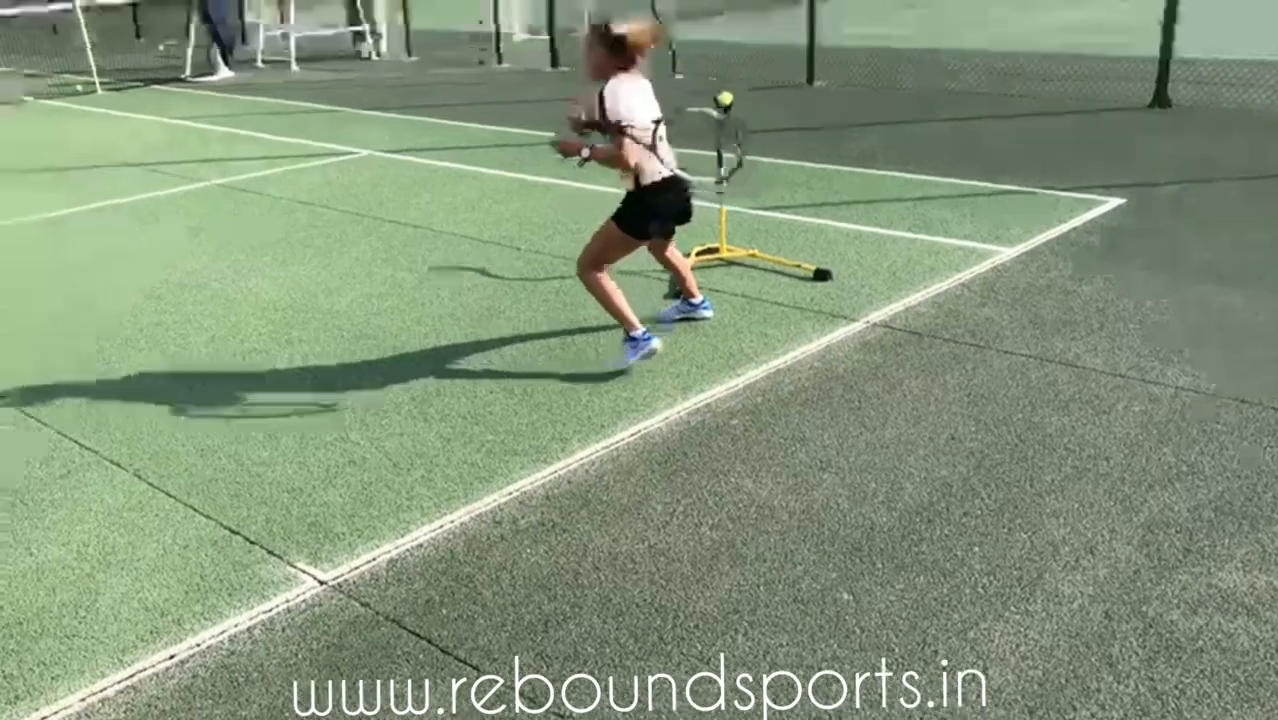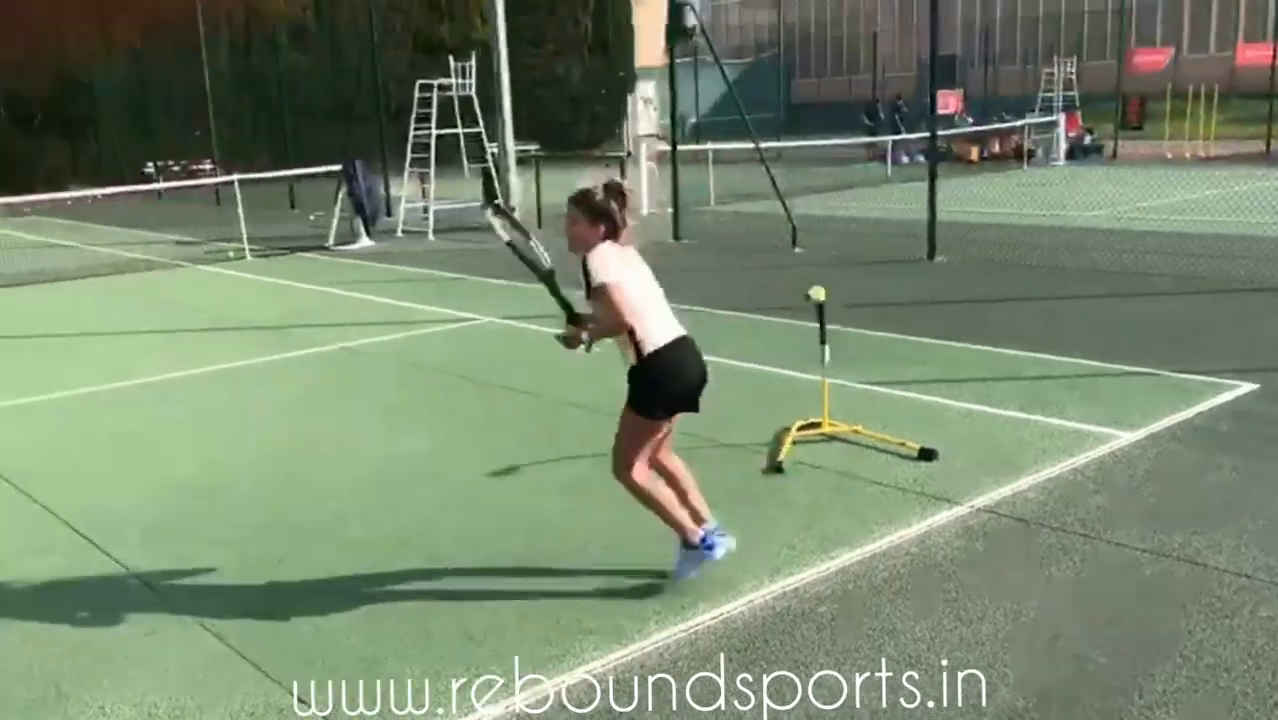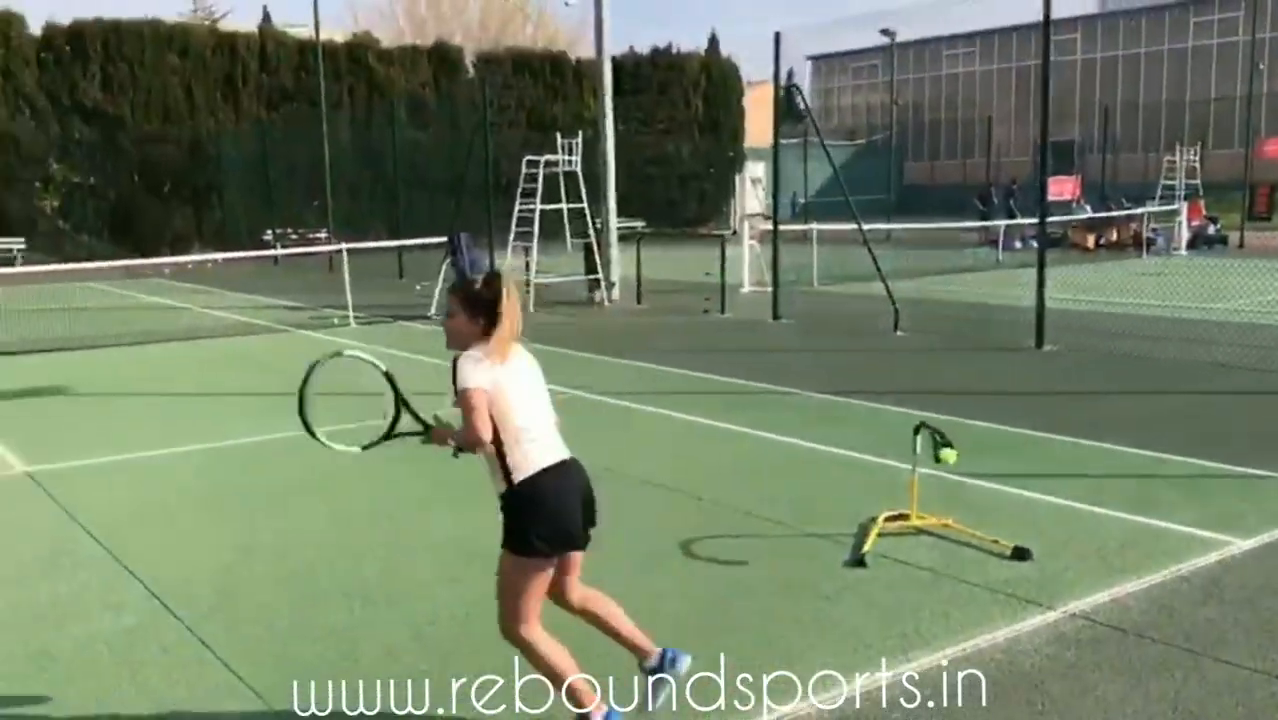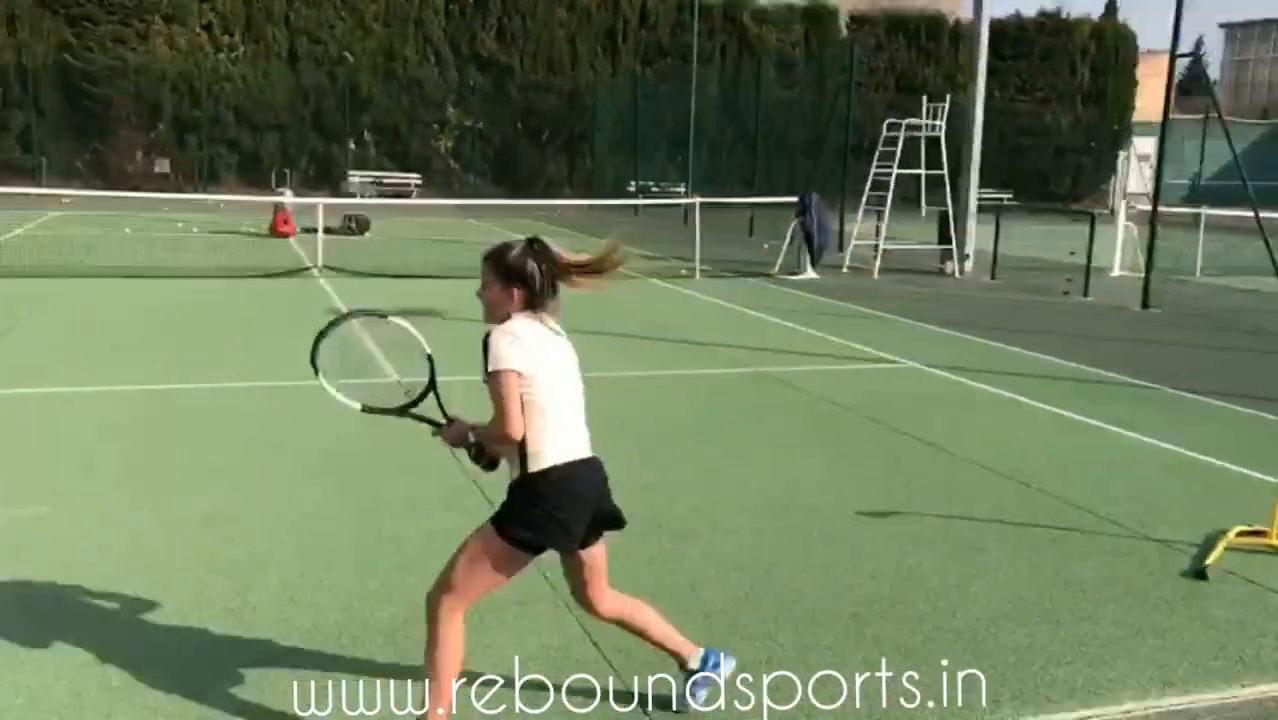
dt=0.3s
person 1, frame 1
left shoulder: (613, 93)
right shoulder: (637, 83)
left elbow: (625, 159)
left wrist: (582, 151)
right wrist: (588, 123)
left hip: (651, 195)
right hip: (672, 184)
left knee: (589, 268)
right knee: (660, 247)
left ankle: (638, 335)
right ankle: (695, 300)
person 1, frame 2
left shoulder: (599, 259)
right shoulder: (621, 252)
left elbow: (620, 320)
left wrist: (584, 334)
right wrist: (587, 323)
left hip: (660, 367)
right hip: (681, 355)
left knee: (628, 469)
right knee: (654, 455)
left ankle: (698, 540)
right ankle: (705, 531)
person 1, frame 3
left shoulder: (469, 362)
right shoulder: (518, 356)
left elbow: (480, 435)
left wrist: (450, 436)
right wrist: (460, 434)
left hip: (535, 499)
right hip: (569, 481)
left knee: (519, 626)
right knee: (568, 592)
right ankle: (657, 660)
person 1, frame 4
left shoulder: (504, 338)
right shoulder: (553, 334)
left elbow: (512, 430)
left wrist: (467, 432)
right wrist: (490, 441)
left hip: (547, 493)
right hip: (588, 480)
left knee: (445, 601)
right knee: (598, 598)
right ankle: (701, 662)
